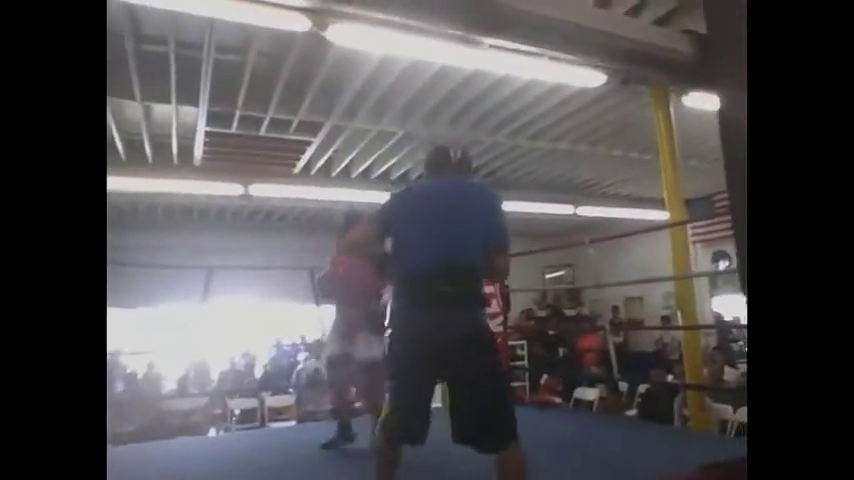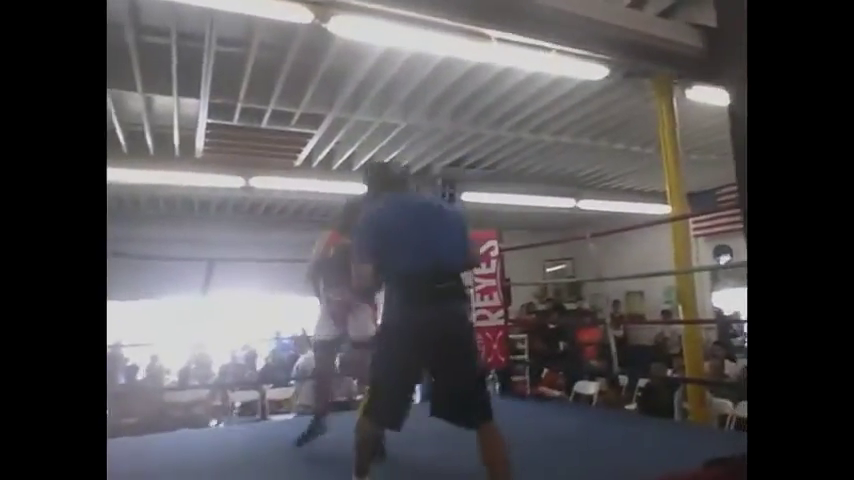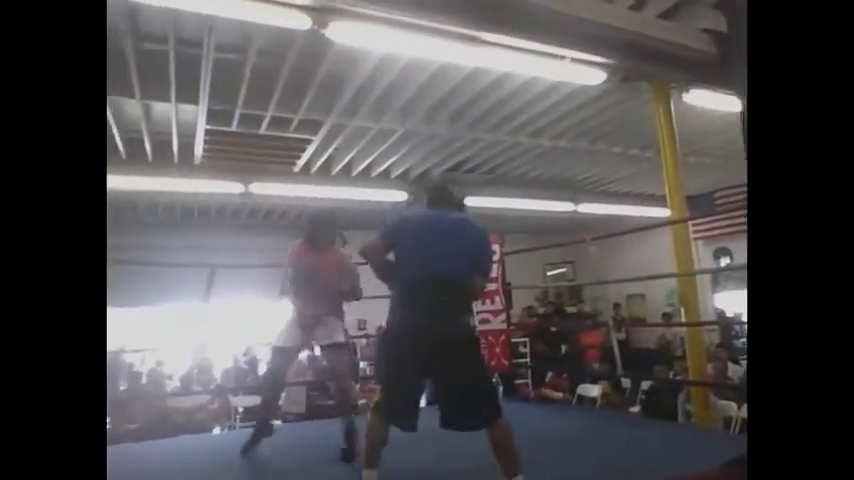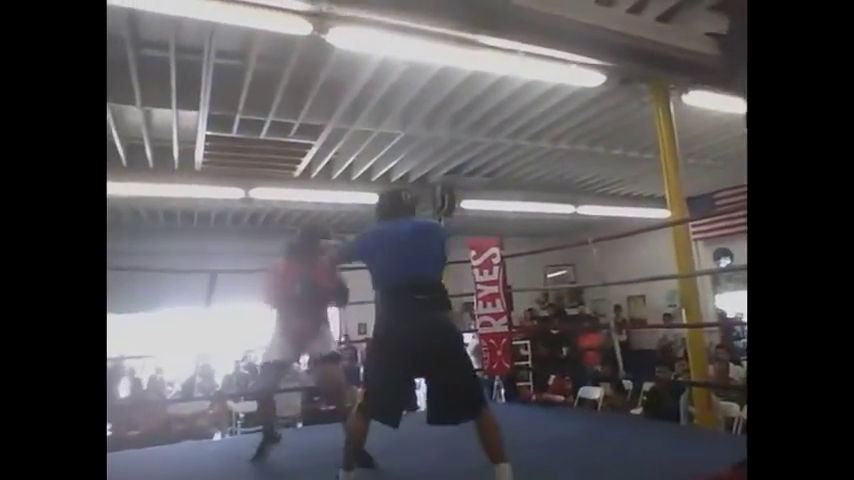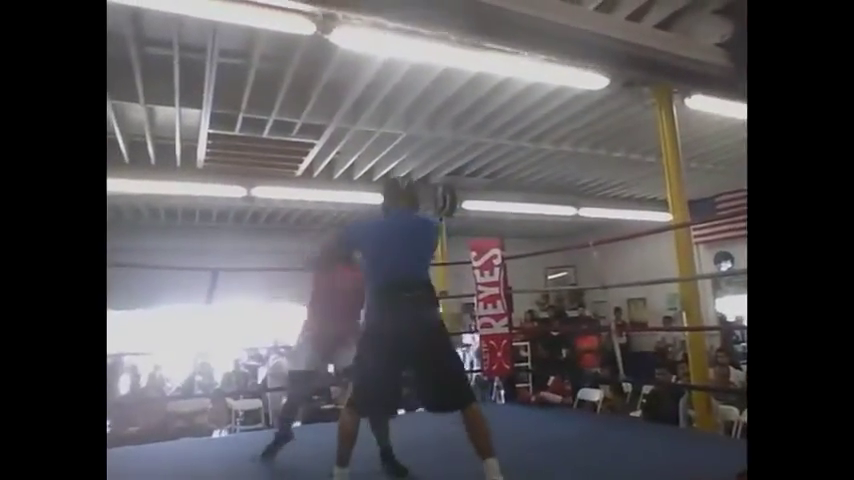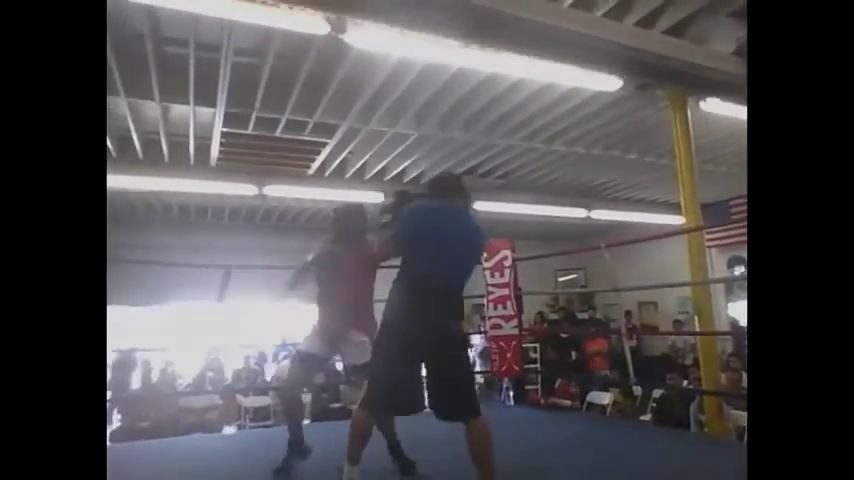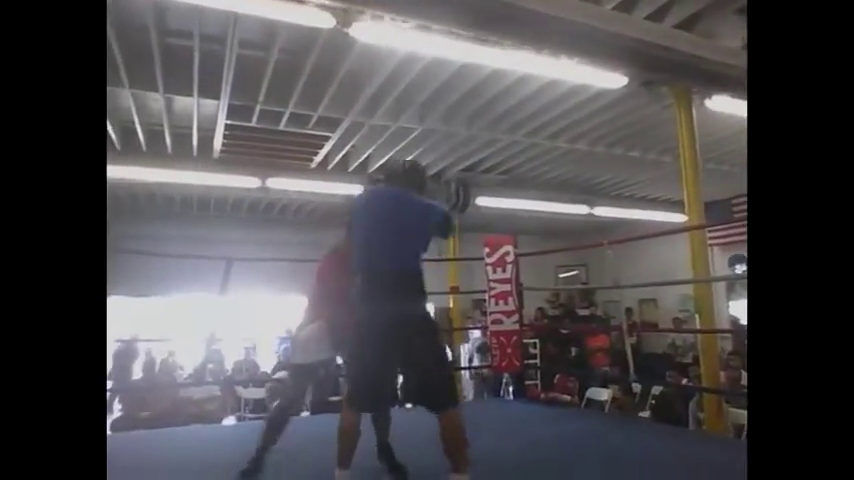
dt=0.4s
person 1, frame 1
left shoulder: (404, 199)
right shoulder: (485, 199)
left elbow: (357, 243)
right elbow: (499, 270)
left hip: (412, 319)
right hip: (465, 320)
left knee: (398, 422)
right knee: (500, 432)
person 1, frame 2
left shoulder: (372, 218)
right shoulder: (445, 210)
left elbow: (364, 282)
right elbow: (471, 259)
left hip: (404, 318)
right hip: (451, 314)
left knee: (375, 410)
right knee: (480, 414)
person 1, frame 3
left shoulder: (408, 222)
right shoulder: (476, 232)
left elbow: (369, 250)
right elbow: (478, 290)
left wrist: (392, 274)
left hip: (407, 322)
right hip: (454, 324)
left knee: (385, 409)
right knee: (489, 413)
person 1, frame 4
left shoulder: (373, 237)
right shoulder: (434, 230)
left elbow: (337, 257)
left hip: (393, 326)
right hip: (437, 322)
left knee: (367, 408)
right knee: (476, 406)
person 1, frame 5
left shoulder: (367, 227)
right shoulder: (428, 226)
left elbow: (342, 245)
left hip: (381, 319)
right hip: (423, 316)
left knee: (357, 403)
right knee: (464, 399)
person 1, frame 6
left shoulder: (421, 212)
right shoulder: (475, 232)
left elbow: (390, 247)
left hip: (404, 318)
right hip: (447, 322)
left knee: (371, 403)
right knee: (469, 412)
person 1, frame 7
left shoulder: (366, 200)
right shoulder: (428, 210)
left elbow: (356, 252)
left hip: (369, 307)
right hip: (409, 309)
left knee: (355, 400)
right knee: (444, 400)
person 2, frame 1
left shoulder: (376, 259)
right shoulder: (338, 260)
right elbow: (326, 289)
right wrist: (328, 281)
left hip: (368, 327)
right hip: (343, 325)
left knee: (370, 387)
right knee: (337, 381)
right ankle: (343, 430)
person 2, frame 2
right shoulder: (329, 239)
right elbow: (313, 272)
left hip: (359, 307)
right hip: (331, 307)
left knee: (367, 369)
right knee: (322, 367)
right ankle: (318, 420)
person 2, frame 3
left shoulder: (340, 257)
right shoulder: (298, 252)
left elbow: (355, 291)
right elbow: (289, 285)
left wrist: (345, 289)
right wrist: (297, 278)
left hip: (328, 319)
right hip: (301, 318)
left knee: (341, 372)
right knee: (274, 373)
left ankle: (349, 432)
right ankle: (262, 427)
person 2, frame 4
left shoulder: (324, 267)
right shoulder: (282, 267)
left elbow: (340, 299)
right elbow: (272, 299)
left wrist: (335, 291)
right wrist: (295, 293)
left hip: (317, 330)
right hip: (287, 333)
left knee: (335, 384)
right knee: (263, 387)
right ankle: (269, 436)
person 2, frame 5
left shoulder: (361, 273)
right shoulder: (327, 263)
left hip: (347, 338)
right hip: (315, 337)
right knee: (297, 396)
left ankle: (387, 453)
right ankle: (281, 435)
person 2, frame 6
left shoulder: (367, 251)
right shoulder: (328, 253)
right elbow: (294, 284)
right wrist: (313, 262)
left hip: (358, 330)
right hip: (325, 329)
right knee: (288, 387)
left ankle: (395, 449)
right ankle: (296, 446)
person 2, frame 7
right shoulder: (342, 253)
left hip: (350, 327)
right hip: (322, 324)
right knee: (292, 397)
left ankle: (384, 449)
right ankle: (258, 459)
